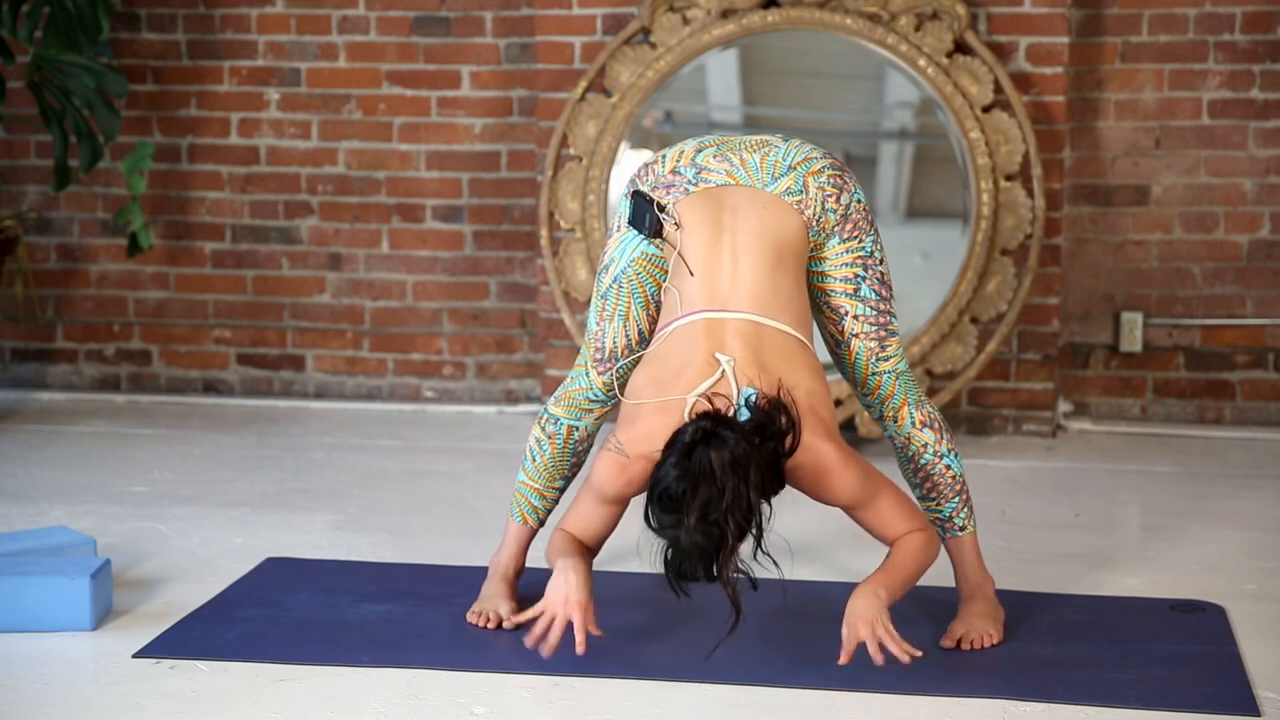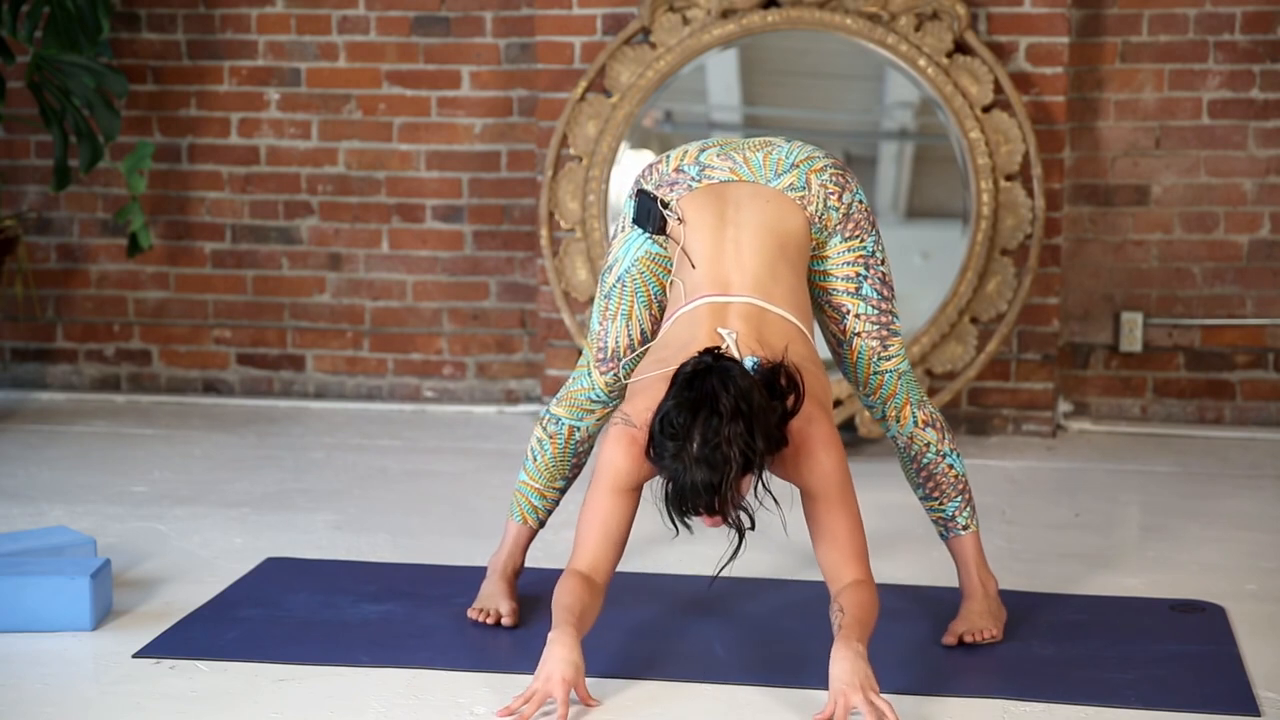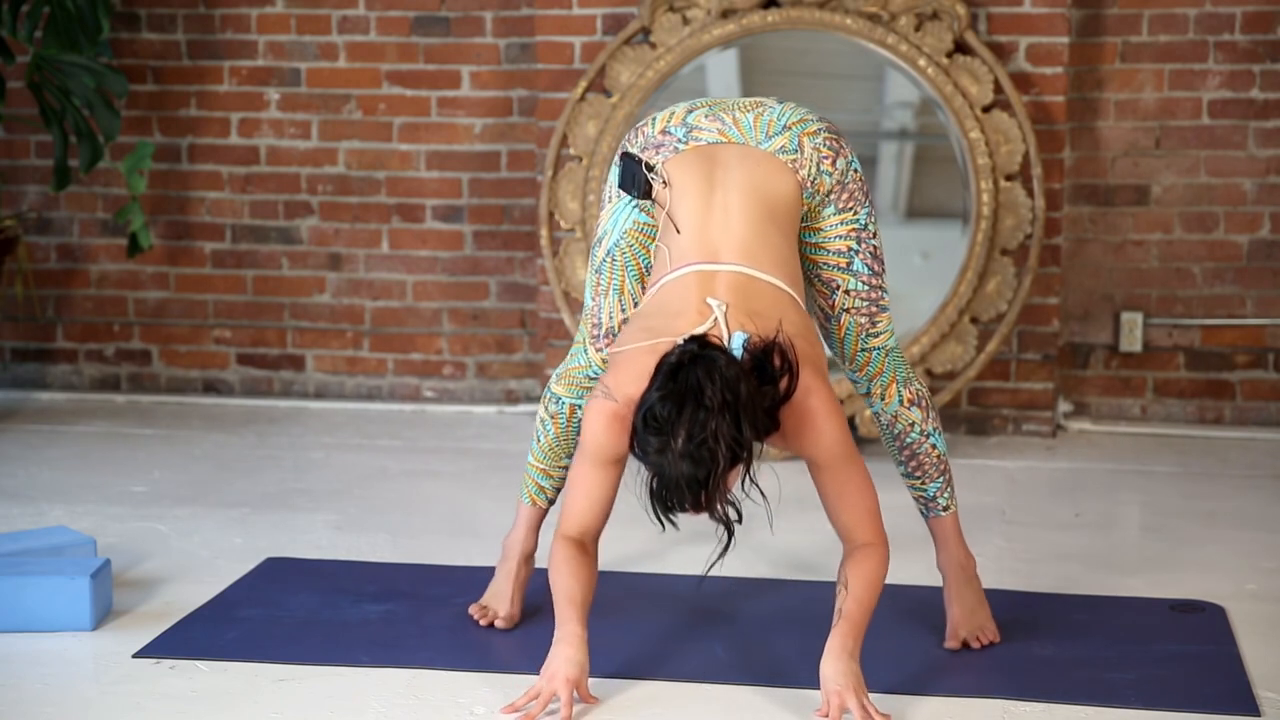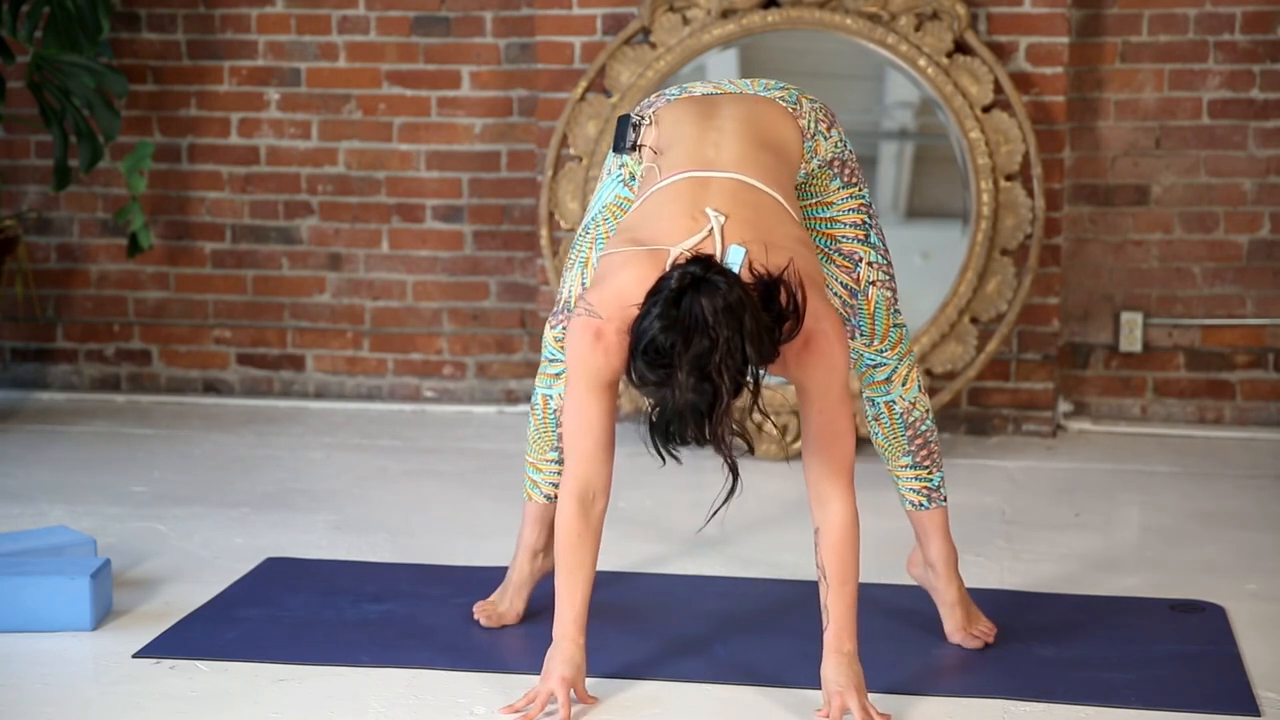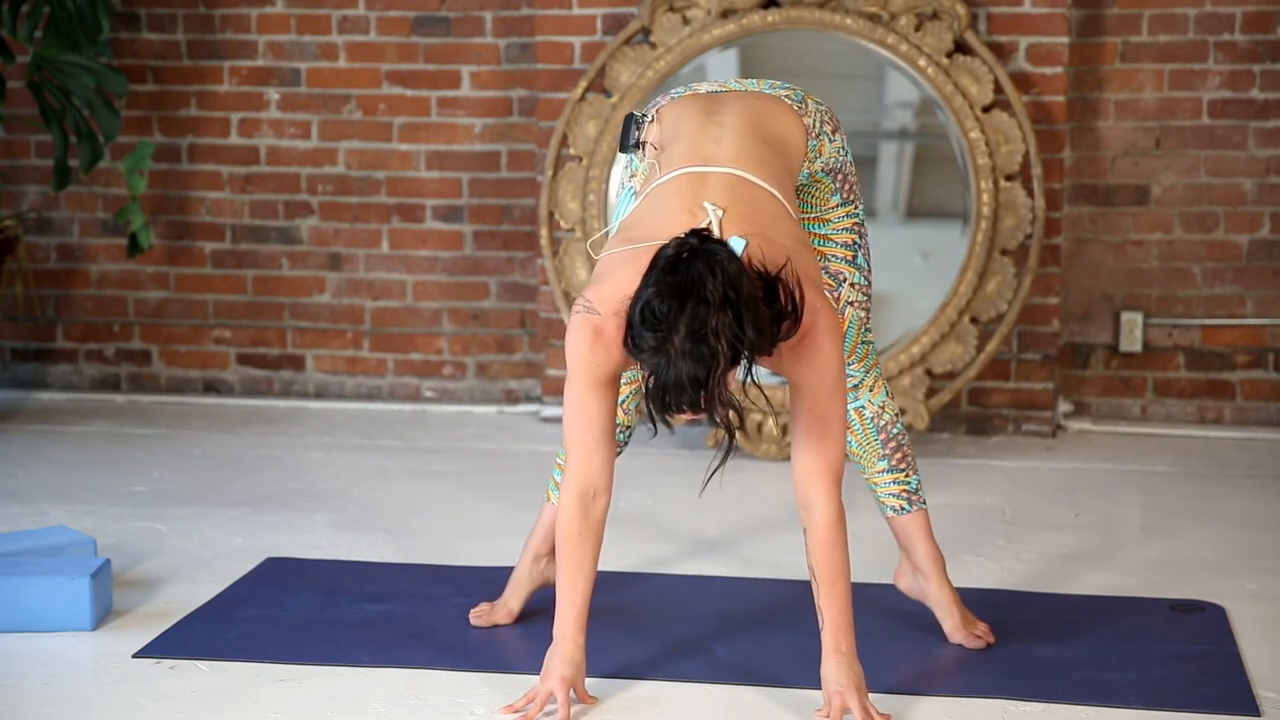
dt=1s
person 1, frame 1
left shoulder: (812, 448)
right shoulder: (636, 446)
left elbow: (916, 532)
right elbow: (573, 532)
left wrist: (872, 594)
right wrist: (568, 568)
left knee: (892, 393)
right knee: (591, 385)
left ankle: (975, 581)
right ankle: (505, 564)
person 1, frame 2
left shoulder: (806, 433)
right shoulder: (635, 429)
left elbow: (851, 580)
right elbow: (586, 572)
left wrist: (849, 653)
right wrist: (562, 642)
left knee: (892, 392)
right knee: (594, 385)
left ankle: (977, 581)
right ankle: (506, 561)
person 1, frame 3
left shoulder: (801, 400)
right shoulder: (622, 391)
left elbow: (866, 542)
right elbow: (575, 535)
left wrist: (842, 655)
right wrist: (569, 640)
left knee: (878, 366)
left ankle: (955, 561)
right ankle: (517, 551)
person 1, frame 4
left shoulder: (809, 327)
right shoulder: (603, 319)
left elbow: (832, 498)
right elbow: (585, 492)
left wrist: (840, 659)
right wrist: (566, 648)
left knee: (882, 351)
right knee: (564, 350)
left ankle: (937, 561)
right ankle: (532, 553)
person 1, frame 5
left shoulder: (804, 321)
right shoulder: (603, 315)
left elbow: (820, 498)
right elbow: (586, 487)
left wrist: (840, 659)
right wrist: (565, 648)
left knee: (852, 371)
right knee: (608, 391)
left ankle: (925, 570)
right ankle: (539, 559)
